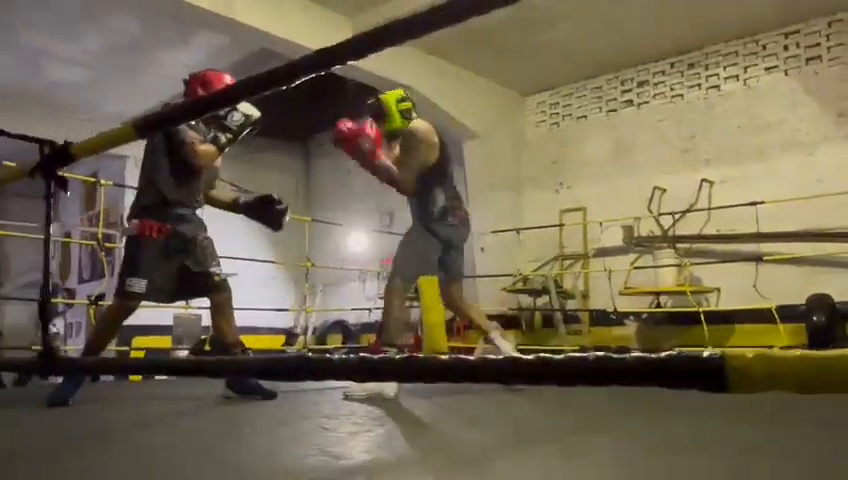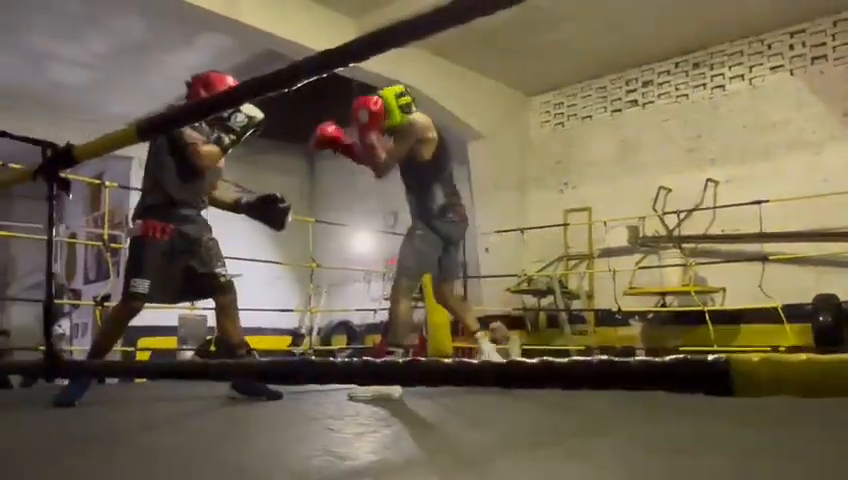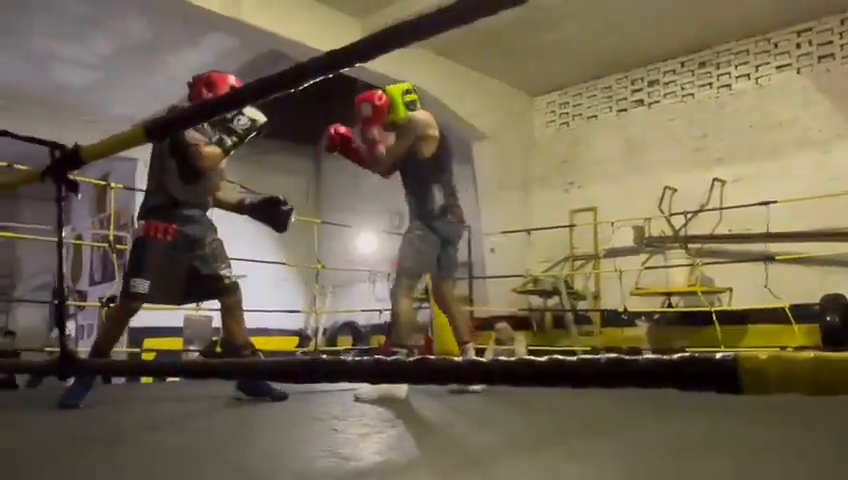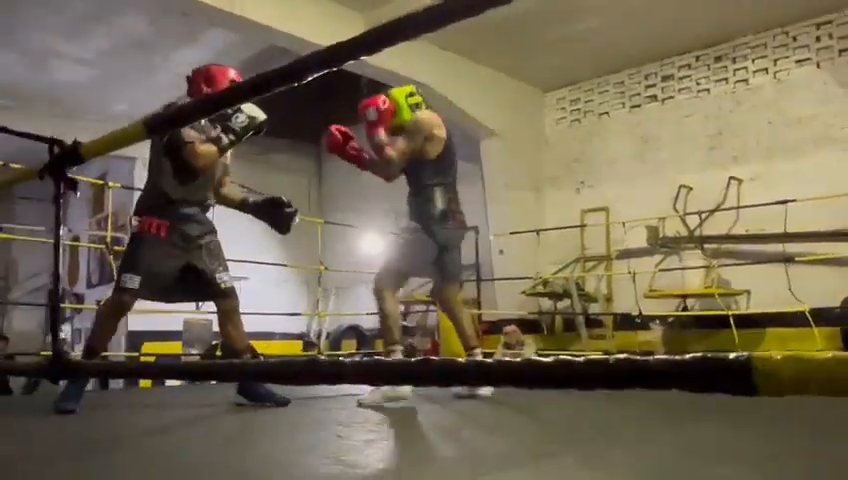
dt=0.1s
person 1, frame 1
left shoulder: (211, 134)
right elbow: (198, 158)
left wrist: (247, 204)
right wrist: (231, 131)
left hip: (190, 224)
right hip: (155, 223)
left knee: (222, 294)
right knee: (127, 301)
left ankle: (237, 374)
right ankle: (76, 374)
person 1, frame 2
left shoulder: (214, 134)
right elbow: (200, 159)
left wrist: (251, 205)
right wrist: (234, 132)
left hip: (195, 225)
right hip: (159, 223)
left knee: (226, 293)
right knee: (132, 302)
left ankle: (243, 375)
right ankle: (83, 376)
person 1, frame 3
left shoulder: (216, 135)
right elbow: (203, 161)
left wrist: (254, 206)
right wrist: (236, 134)
left hip: (199, 226)
right hip: (163, 224)
left knee: (231, 295)
right knee: (131, 301)
left ankle: (249, 375)
right ankle: (87, 376)
person 1, frame 4
left shoulder: (221, 130)
left elbow: (221, 189)
right elbow: (198, 159)
left wrist: (259, 206)
right wrist: (234, 132)
left hip: (198, 226)
right hip: (159, 222)
left knee: (228, 298)
right knee: (123, 299)
left ankle: (248, 380)
right ankle: (79, 377)
person 2, frame 1
left shoulder: (416, 130)
right shoulder: (409, 138)
left elbow: (405, 184)
right elbow: (395, 172)
left wrist: (373, 152)
right wrist: (358, 147)
left hip: (435, 222)
right hip: (451, 222)
left knee: (397, 290)
right knee: (454, 299)
right ankle: (505, 348)
person 2, frame 2
left shoulder: (416, 123)
right shoulder: (410, 132)
left elbow: (381, 168)
right elbow: (379, 161)
left wrist: (368, 128)
right wrist: (342, 143)
left hip: (434, 218)
right hip: (449, 218)
left knee: (402, 290)
right knee: (446, 295)
right ankle: (488, 351)
person 2, frame 3
left shoulder: (418, 121)
right shoulder: (412, 132)
left elbow: (382, 164)
right elbow: (386, 166)
left wrist: (369, 123)
right wrist: (349, 146)
left hip: (432, 219)
right hip: (446, 219)
left knee: (402, 290)
right knee: (445, 295)
person 2, frame 4
left shoulder: (424, 120)
right shoulder: (416, 135)
left elbow: (392, 167)
right elbow: (389, 171)
left wrist: (375, 127)
right wrist: (351, 151)
left hip: (433, 222)
right hip: (449, 223)
left knee: (385, 286)
right knee: (449, 300)
